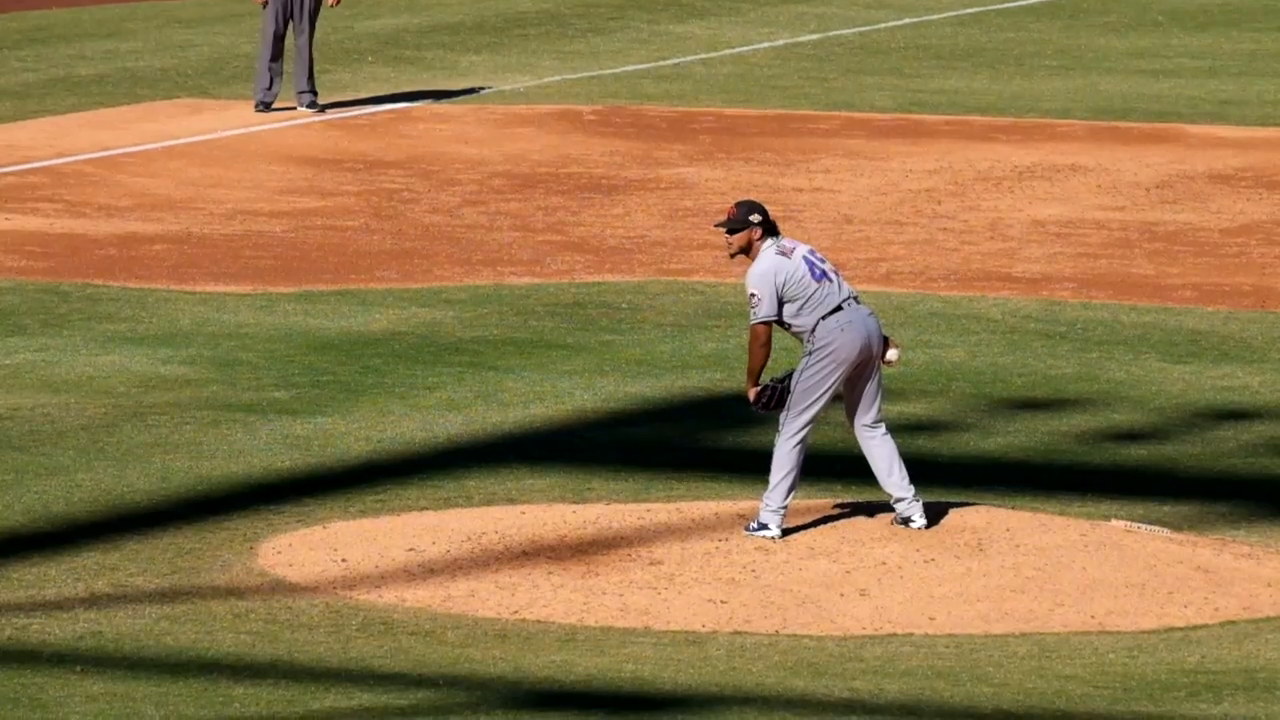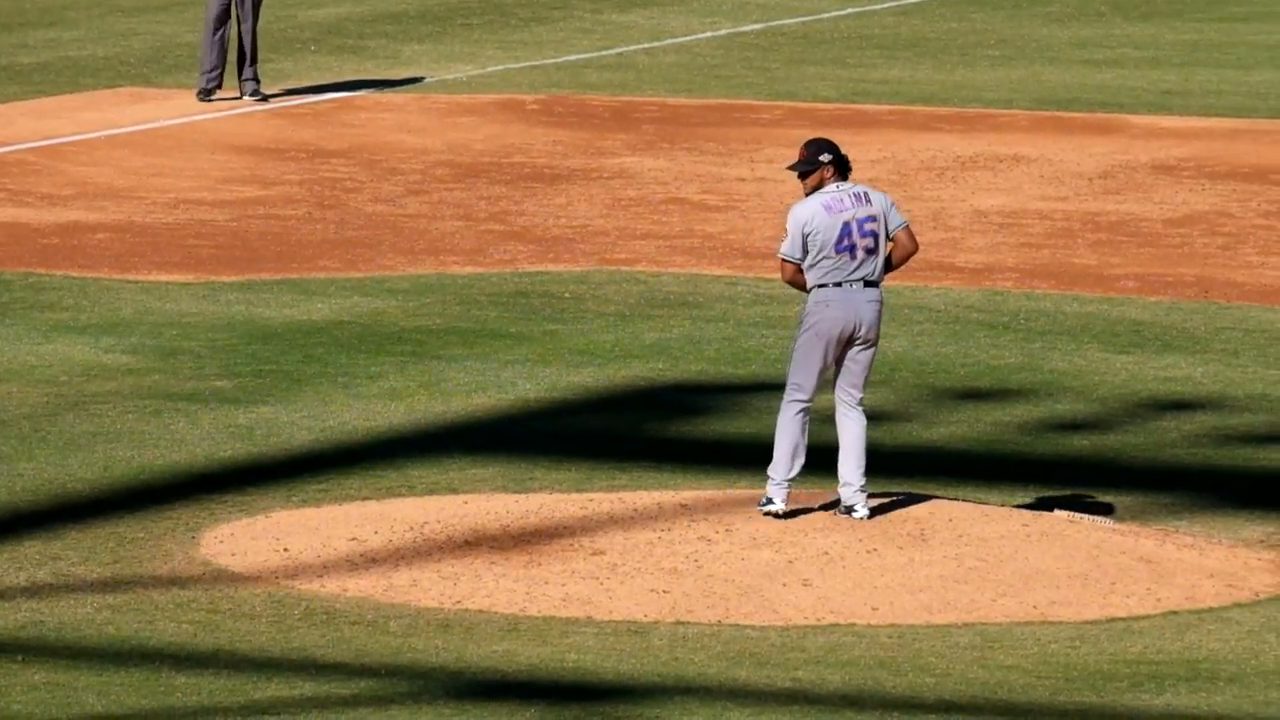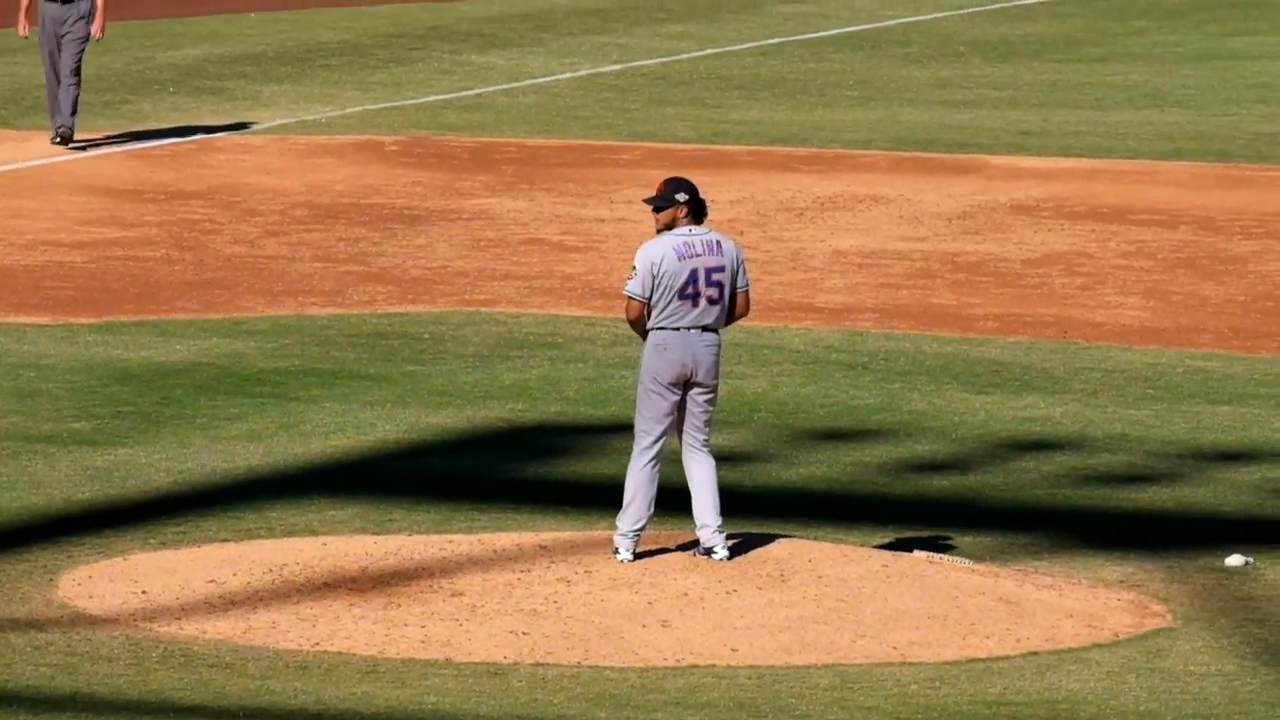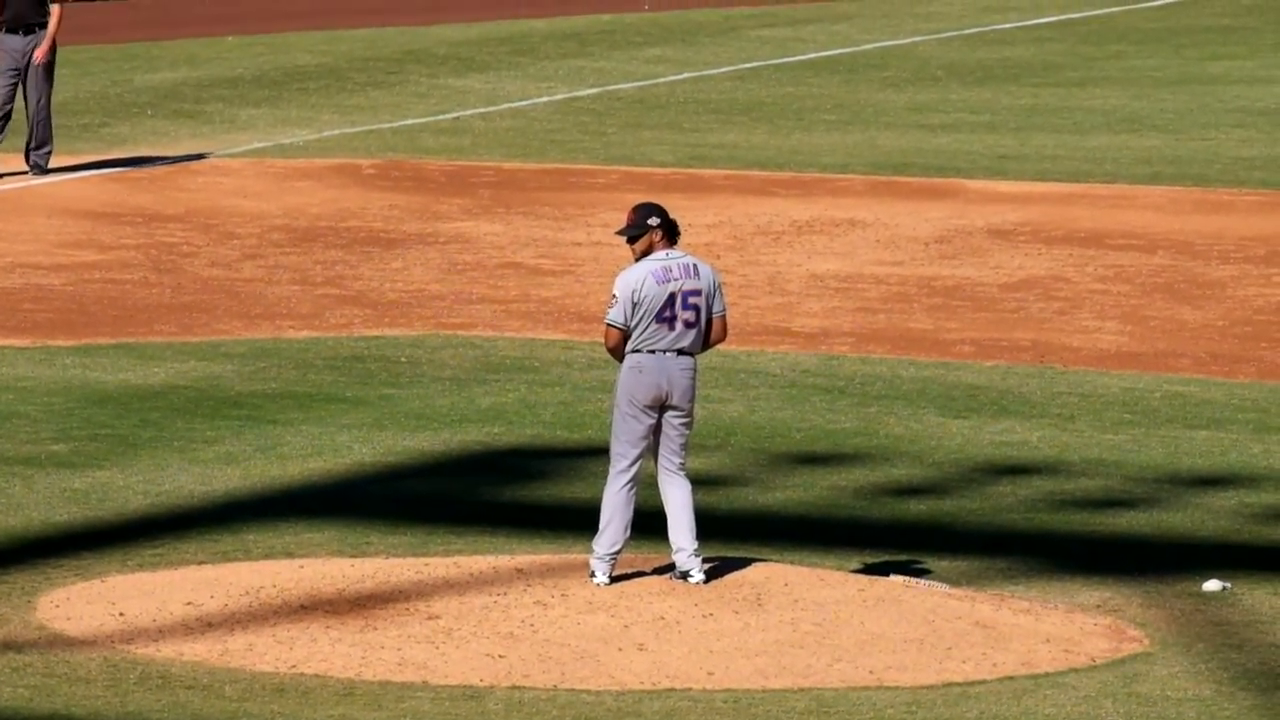
dt=1s
person 1, frame 1
left shoulder: (761, 270)
right shoulder: (793, 246)
left elbow: (761, 336)
left wrist: (752, 384)
left hip: (835, 336)
right hip: (867, 323)
left knee: (793, 426)
right knee: (869, 424)
left ankle: (771, 517)
right ankle: (910, 508)
person 1, frame 2
left shoulder: (803, 210)
right shoulder: (877, 199)
left elbow: (789, 274)
right elbow: (908, 245)
right wrist: (874, 274)
left hip: (826, 305)
right hip: (869, 304)
left knee: (796, 399)
right knee: (850, 402)
left ankle: (778, 489)
right ankle: (854, 497)
person 1, frame 3
left shoulder: (653, 250)
right shoulder: (728, 248)
left elbow: (634, 312)
right elbow: (741, 307)
left wrist: (651, 335)
left hip: (665, 347)
right hip: (708, 349)
left knee: (647, 445)
right knee: (698, 445)
left ankle: (627, 540)
right ankle: (713, 538)
person 1, frame 4
left shoulder: (633, 276)
right shoulder: (705, 273)
left elbow: (613, 340)
right elbow: (718, 332)
left wrist: (631, 360)
left hip: (641, 371)
right hip: (683, 373)
left knee: (623, 469)
right knee: (673, 469)
left ankle: (603, 563)
right ankle: (689, 562)
